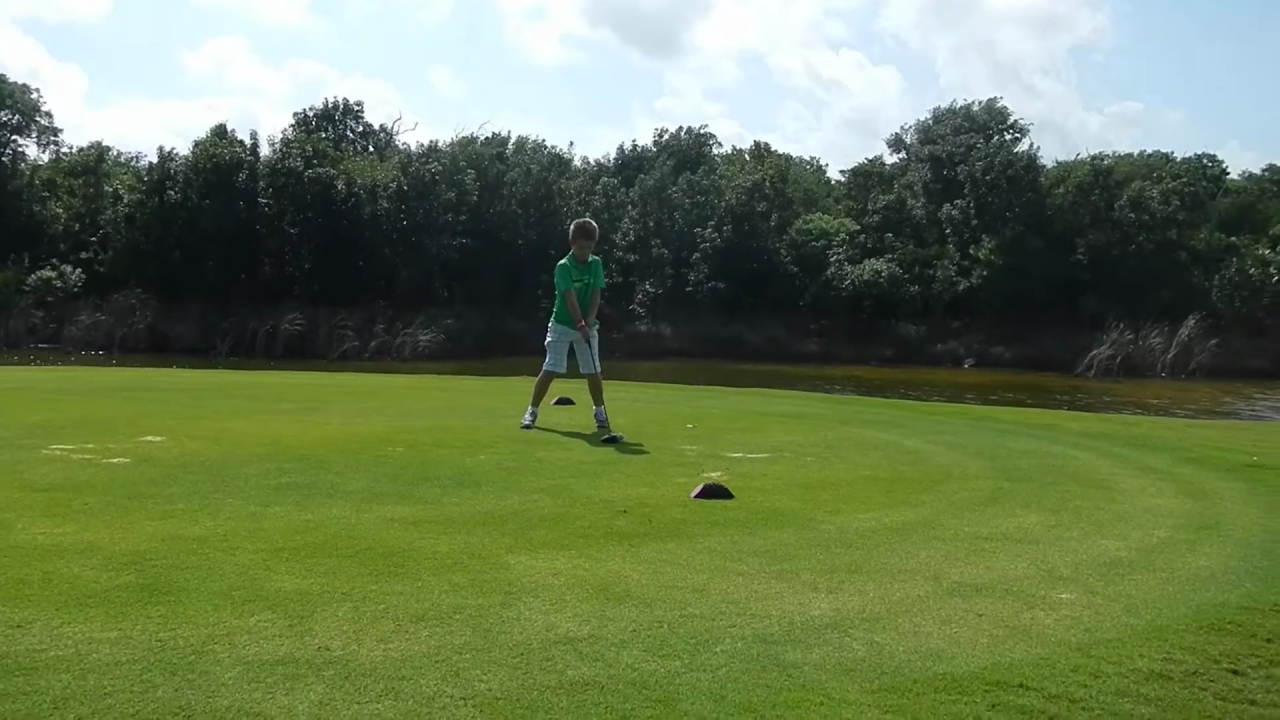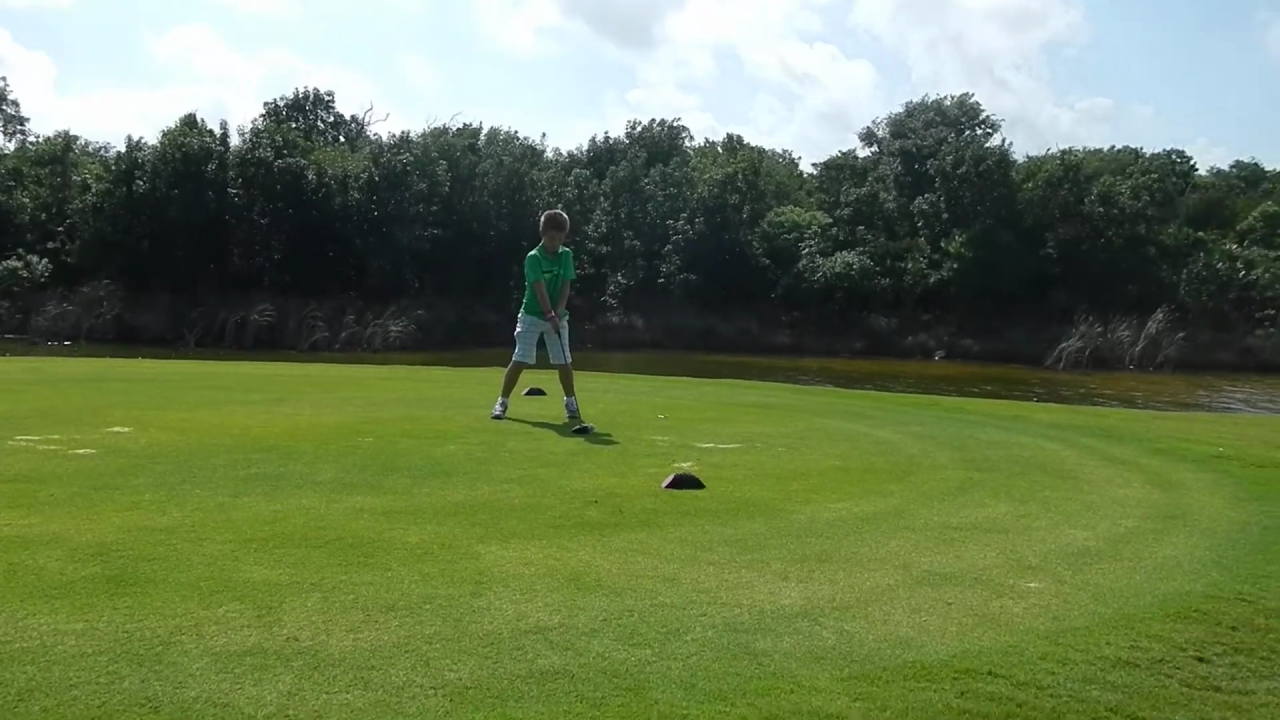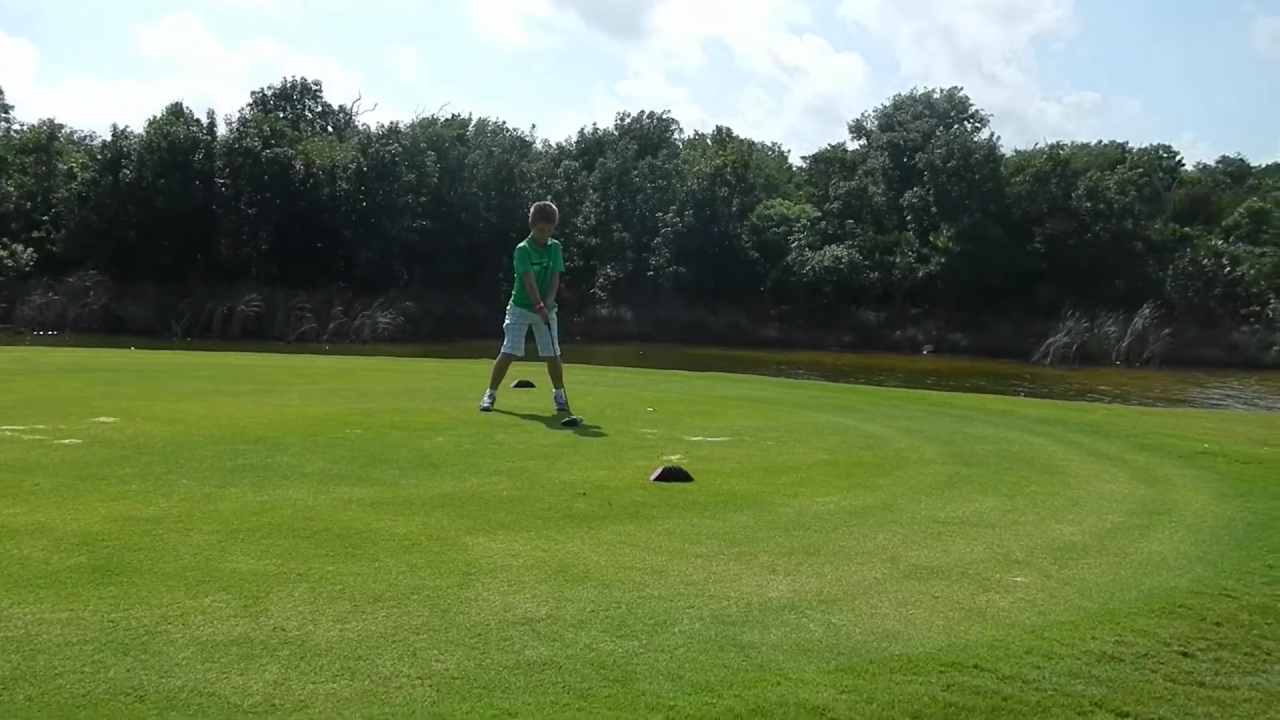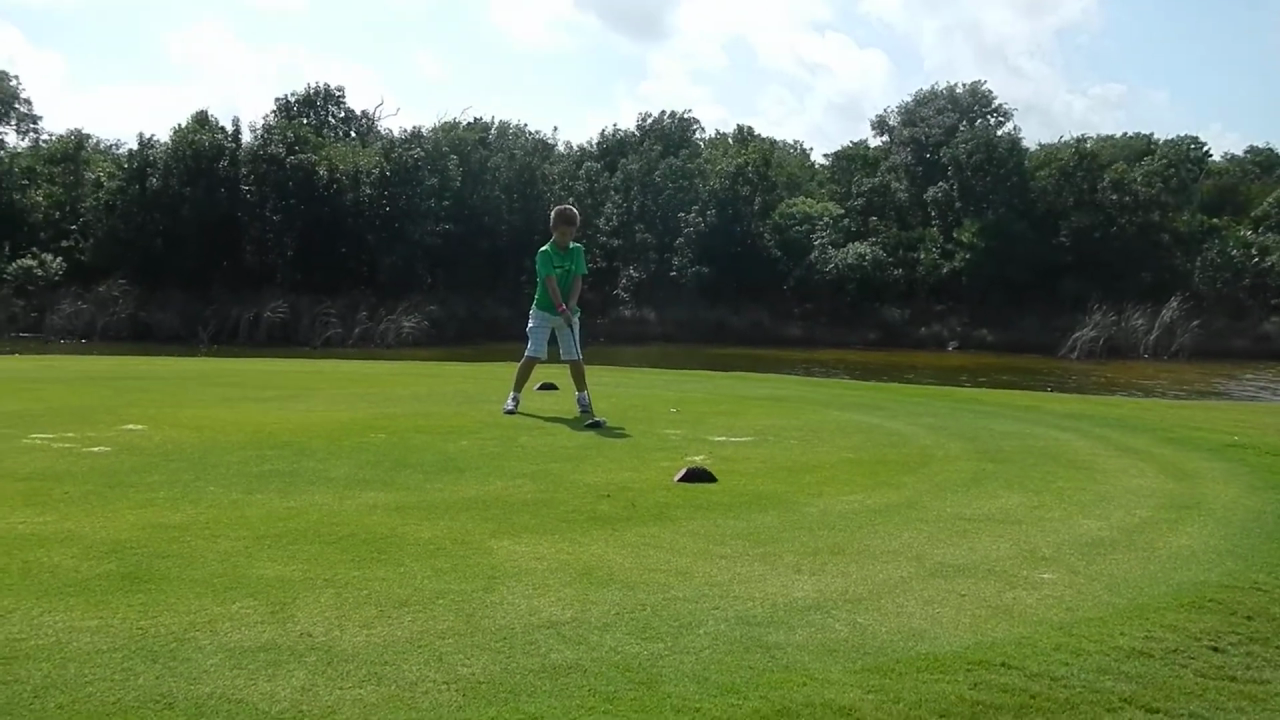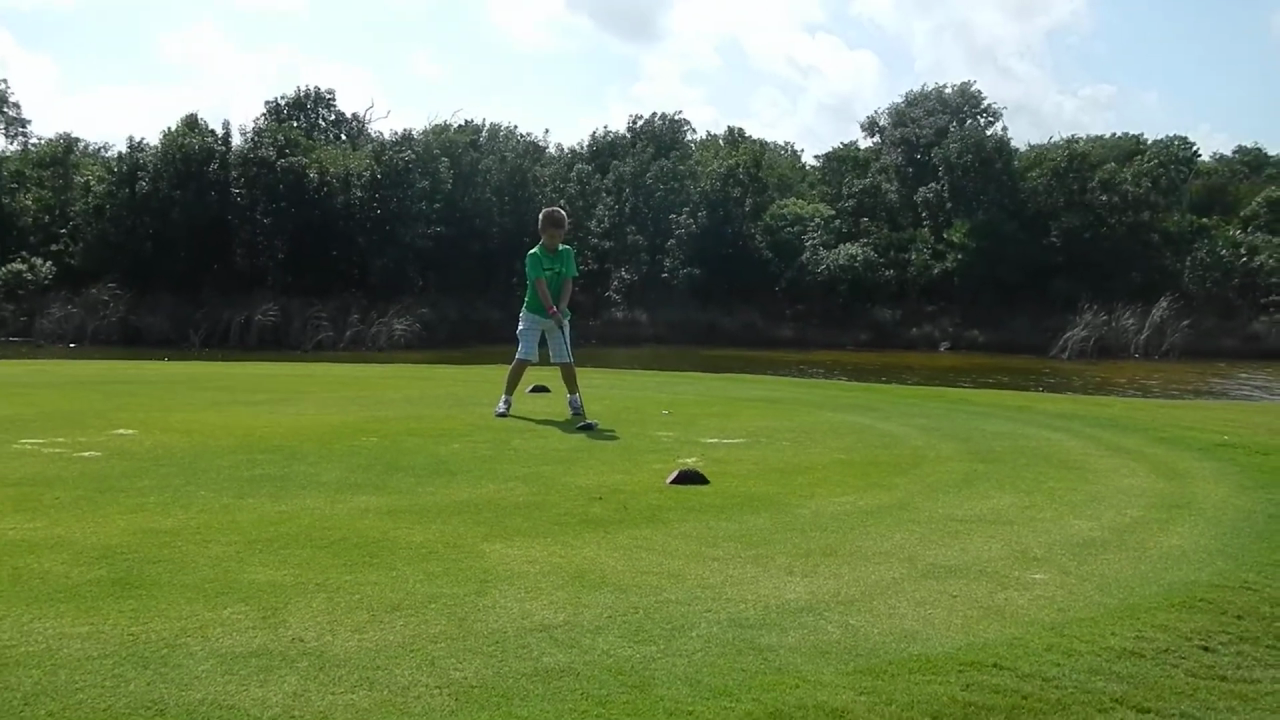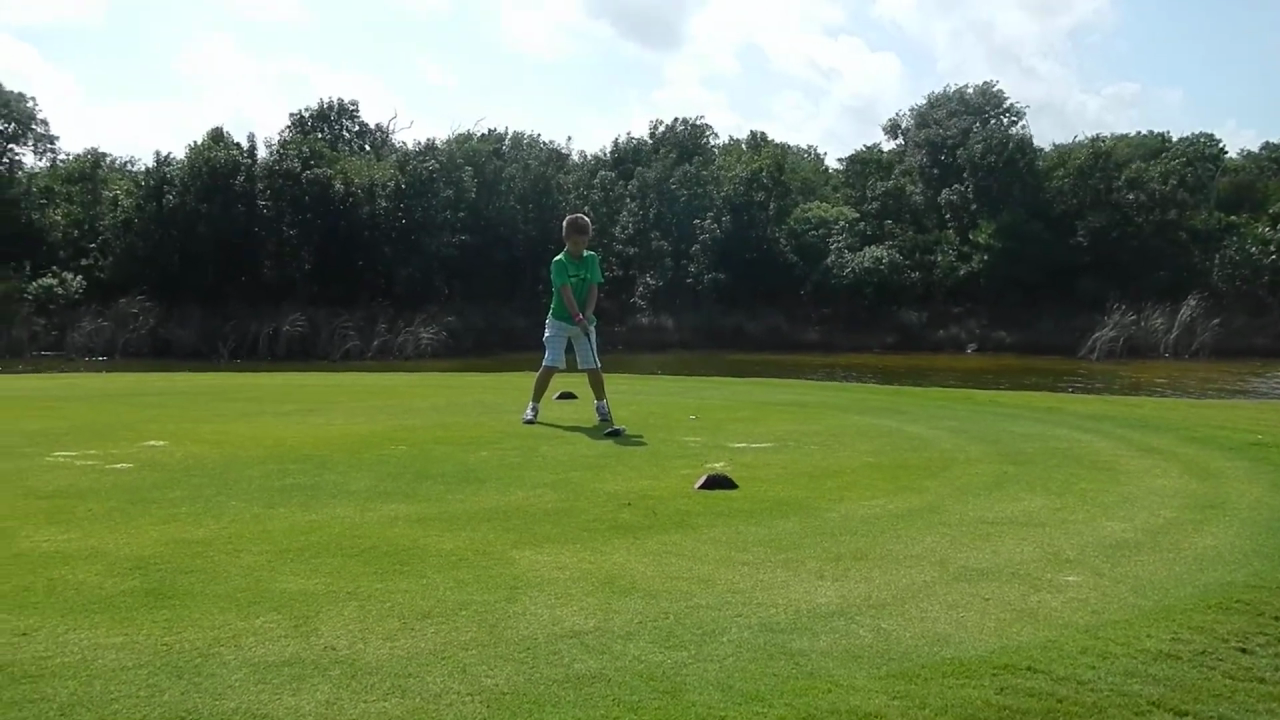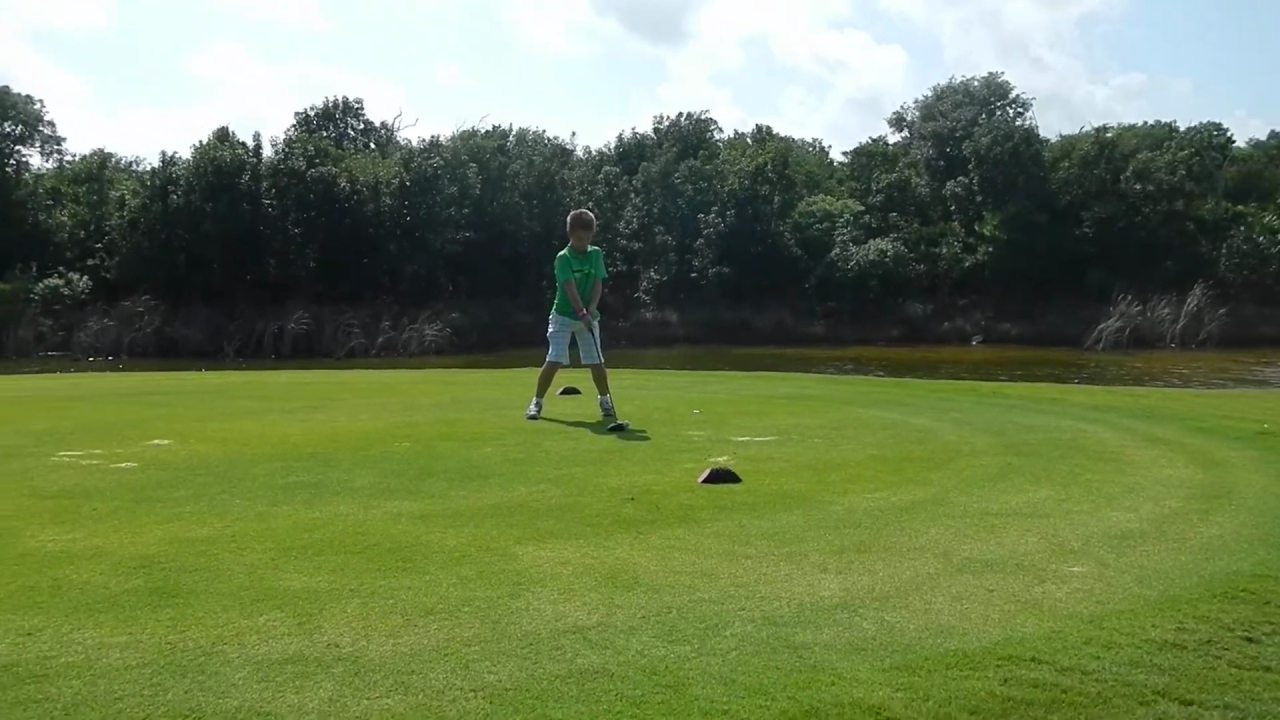
dt=0.3s
person 1, frame 1
left shoulder: (596, 264)
right shoulder: (563, 267)
left elbow: (596, 295)
right elbow: (571, 298)
left wrist: (589, 321)
right wrist: (579, 324)
left hip: (587, 325)
right hip: (562, 325)
left knee: (593, 371)
right knee: (550, 369)
left ankle: (599, 411)
right ankle: (532, 411)
person 1, frame 2
left shoulder: (566, 255)
right shoulder: (533, 258)
left elbow: (566, 286)
right elbow: (540, 289)
left wrist: (558, 312)
right wrist: (549, 315)
left hip: (557, 316)
right hip: (532, 315)
left knee: (564, 361)
right knee: (519, 360)
left ankle: (570, 402)
right ankle: (502, 401)
person 1, frame 3
left shoulder: (555, 247)
right shoulder: (522, 249)
left elbow: (555, 278)
right elbow: (529, 281)
left wrist: (548, 303)
right wrist: (538, 306)
left hip: (546, 308)
right hip: (521, 307)
left knee: (553, 354)
right knee: (508, 352)
left ankle: (559, 394)
right ankle: (490, 393)
person 1, frame 4
left shoulder: (577, 251)
right shoulder: (544, 253)
left elbow: (577, 281)
right elbow: (551, 284)
left wrist: (570, 306)
right wrist: (561, 308)
left hip: (568, 311)
right hip: (543, 311)
left knee: (574, 357)
right knee: (532, 355)
left ankle: (582, 397)
right ankle: (514, 396)
person 1, frame 5
left shoulder: (567, 253)
right shoulder: (534, 256)
left elbow: (568, 283)
right elbow: (541, 287)
left wrist: (561, 308)
right wrist: (552, 310)
left hip: (559, 314)
right hip: (533, 314)
left knee: (565, 359)
right knee: (523, 358)
left ankle: (574, 399)
right ankle: (506, 399)
person 1, frame 6
left shoulder: (591, 259)
right shoulder: (558, 263)
left elbow: (593, 289)
right elbow: (566, 293)
left wrist: (587, 314)
right wrist: (577, 318)
left hip: (584, 320)
right hip: (560, 320)
left knee: (592, 366)
right knee: (550, 365)
left ankle: (601, 405)
right ankle: (533, 406)
person 1, frame 7
left shoulder: (596, 254)
right shoulder: (563, 258)
left elbow: (597, 284)
right elbow: (570, 289)
left wrist: (591, 309)
right wrist: (582, 313)
left hip: (588, 316)
right hip: (563, 316)
left knee: (596, 361)
right knee: (554, 361)
left ankle: (605, 400)
right ankle: (536, 402)
